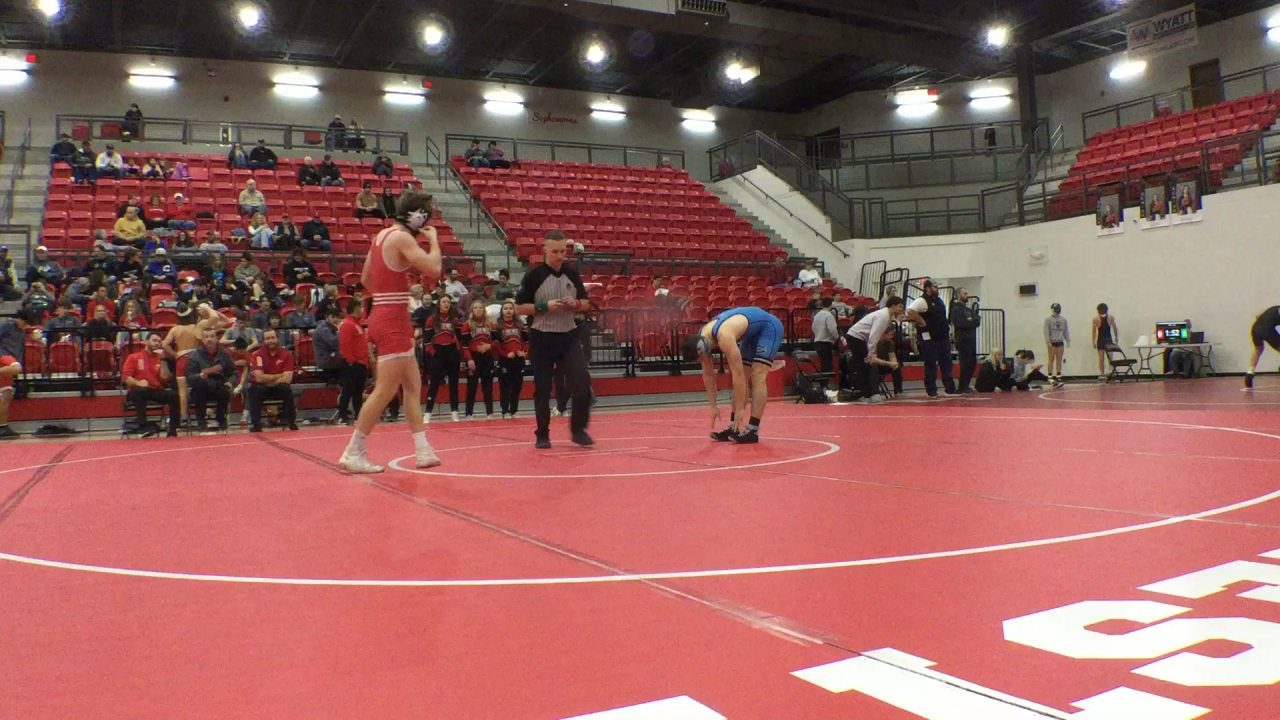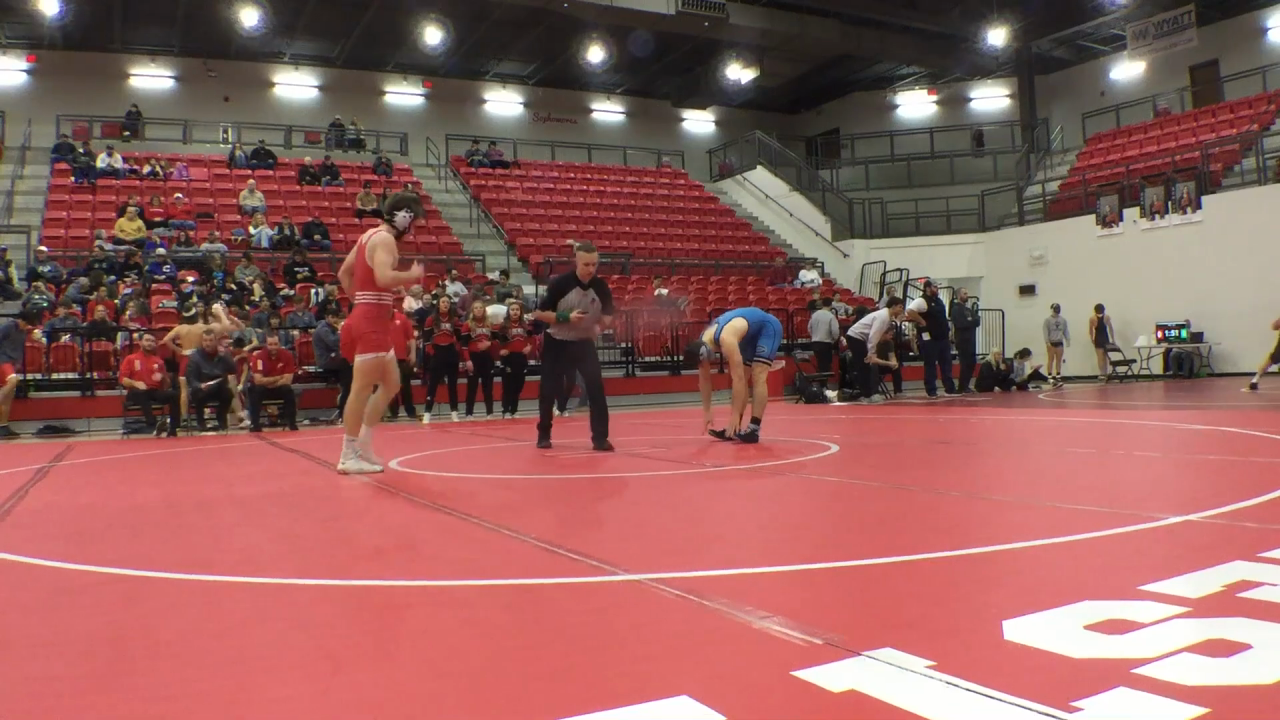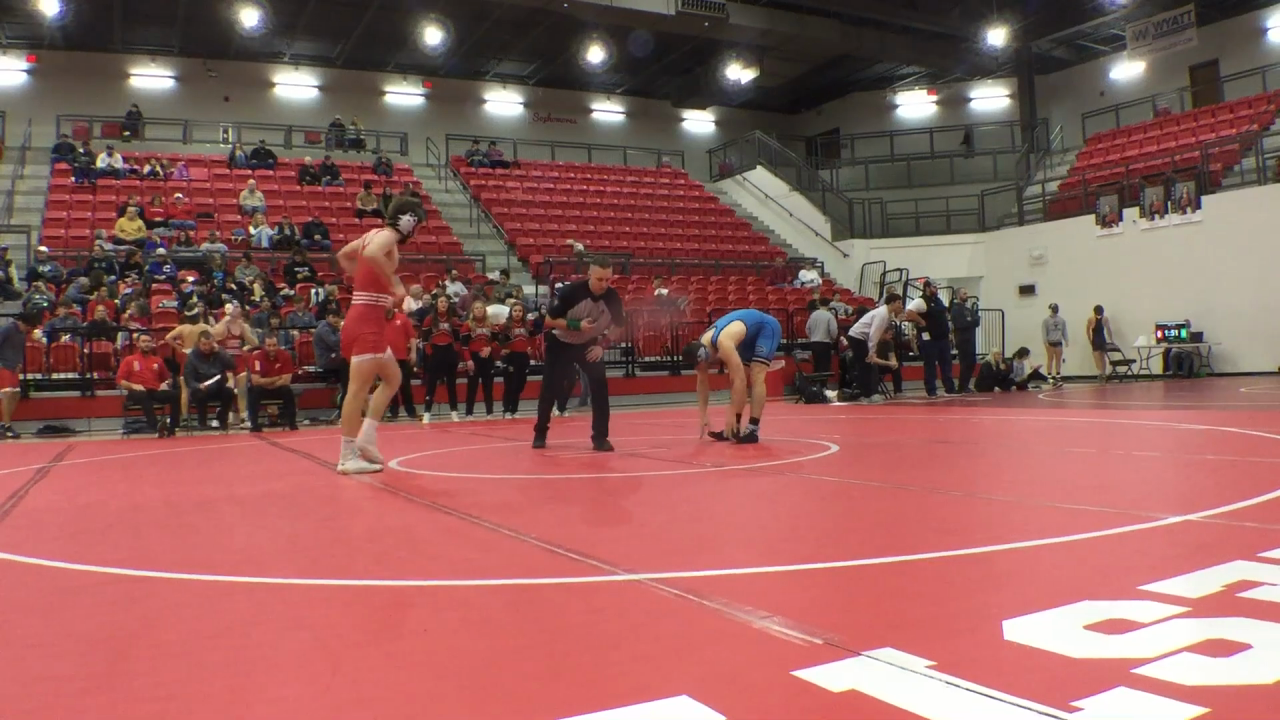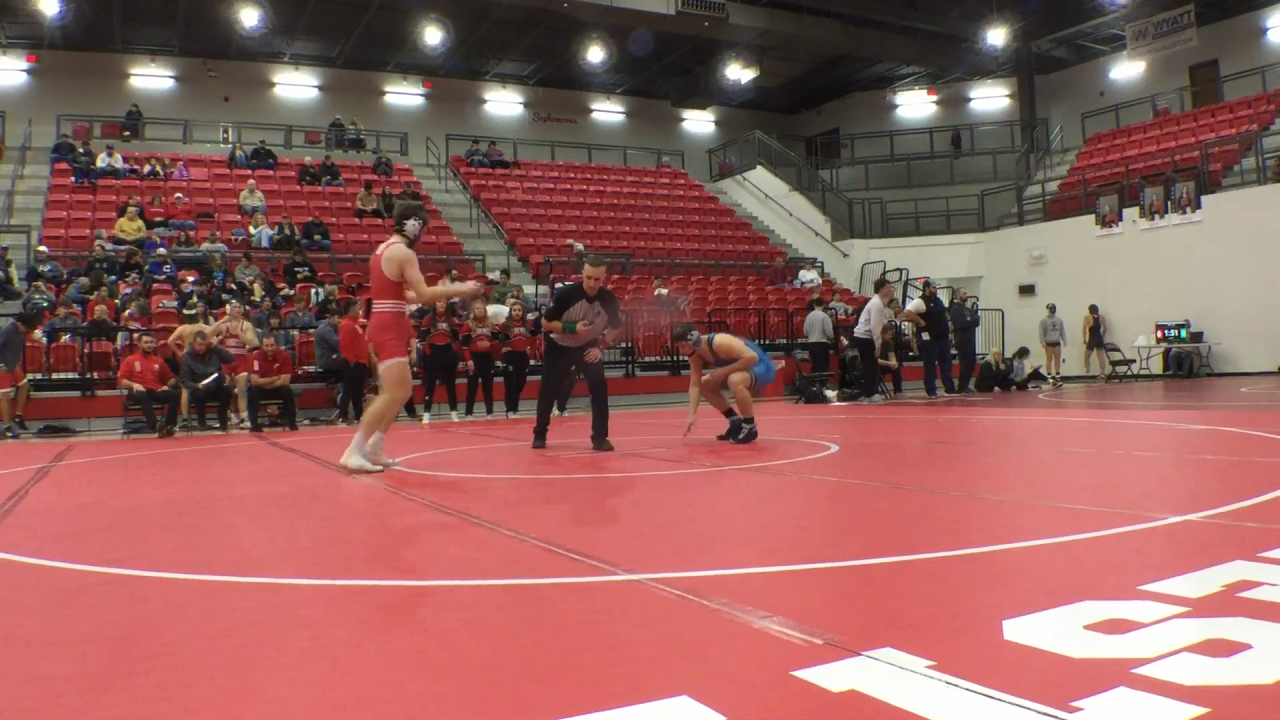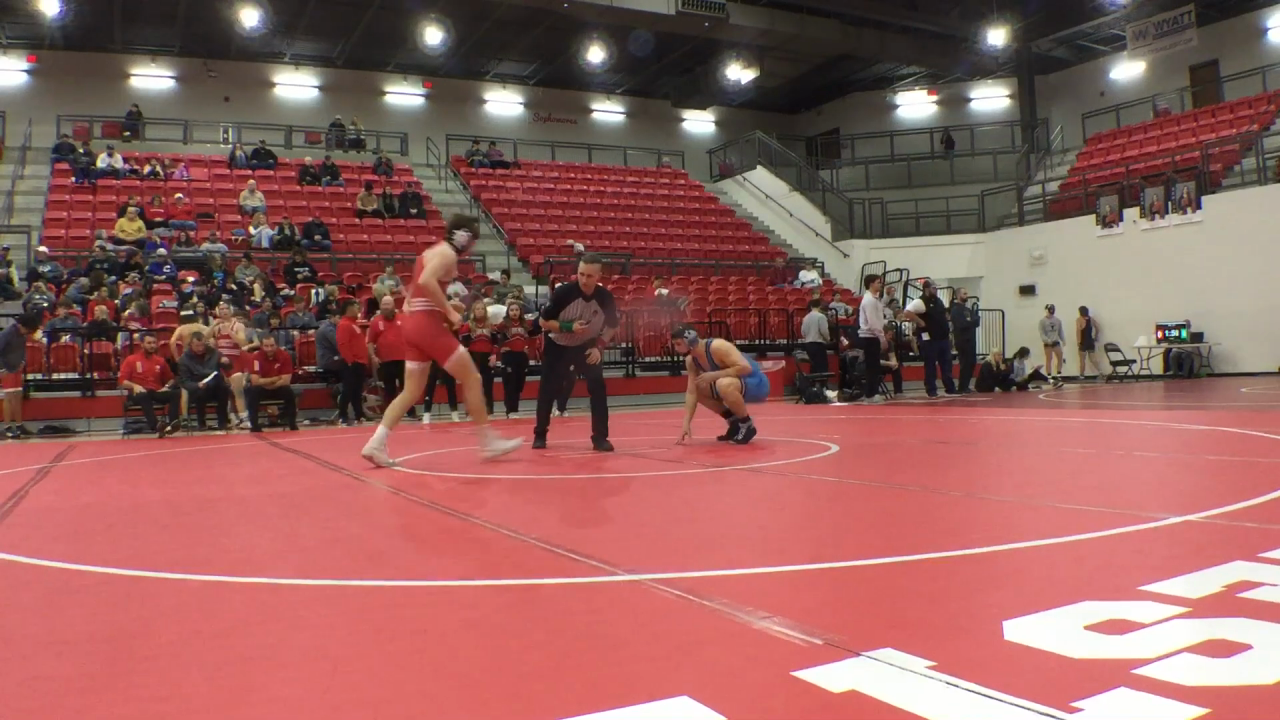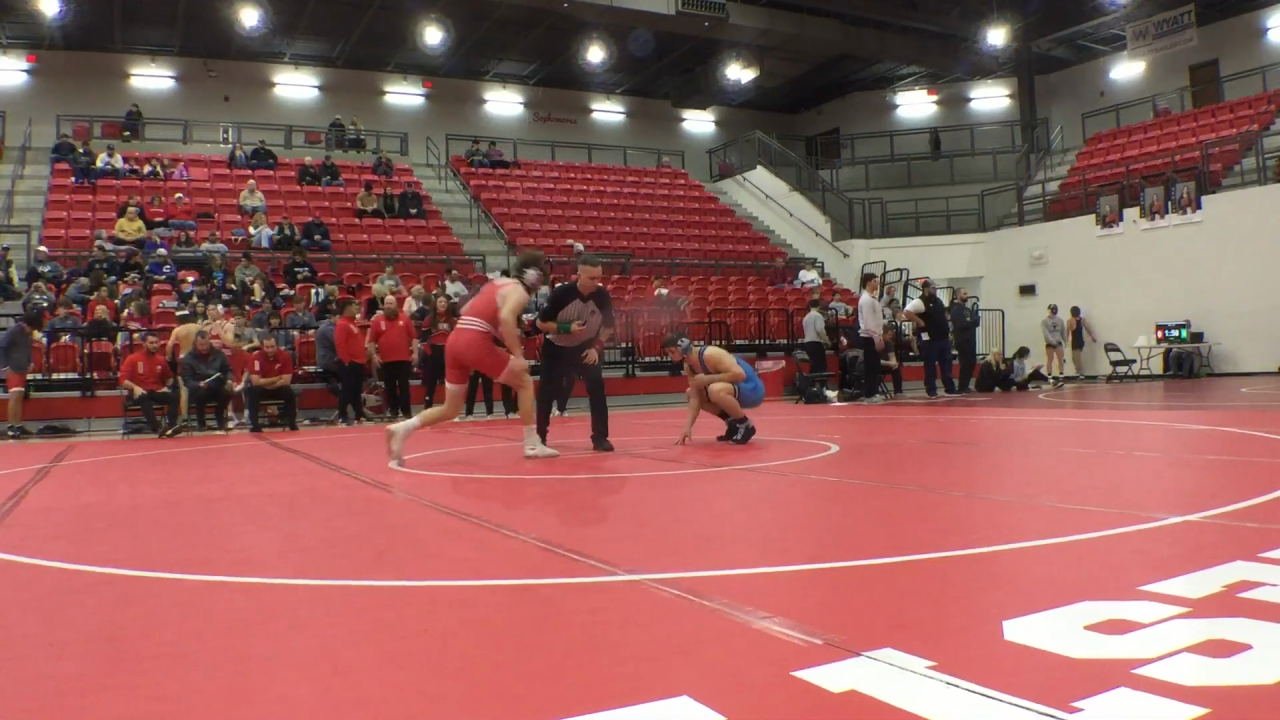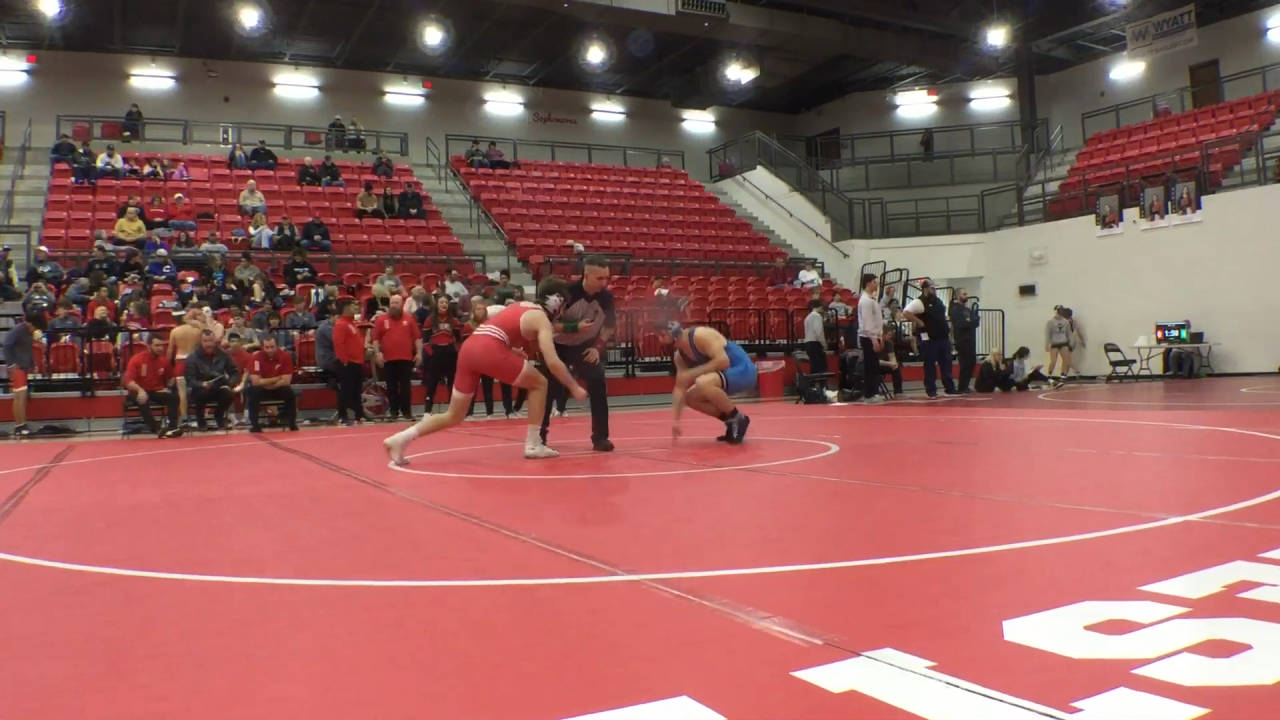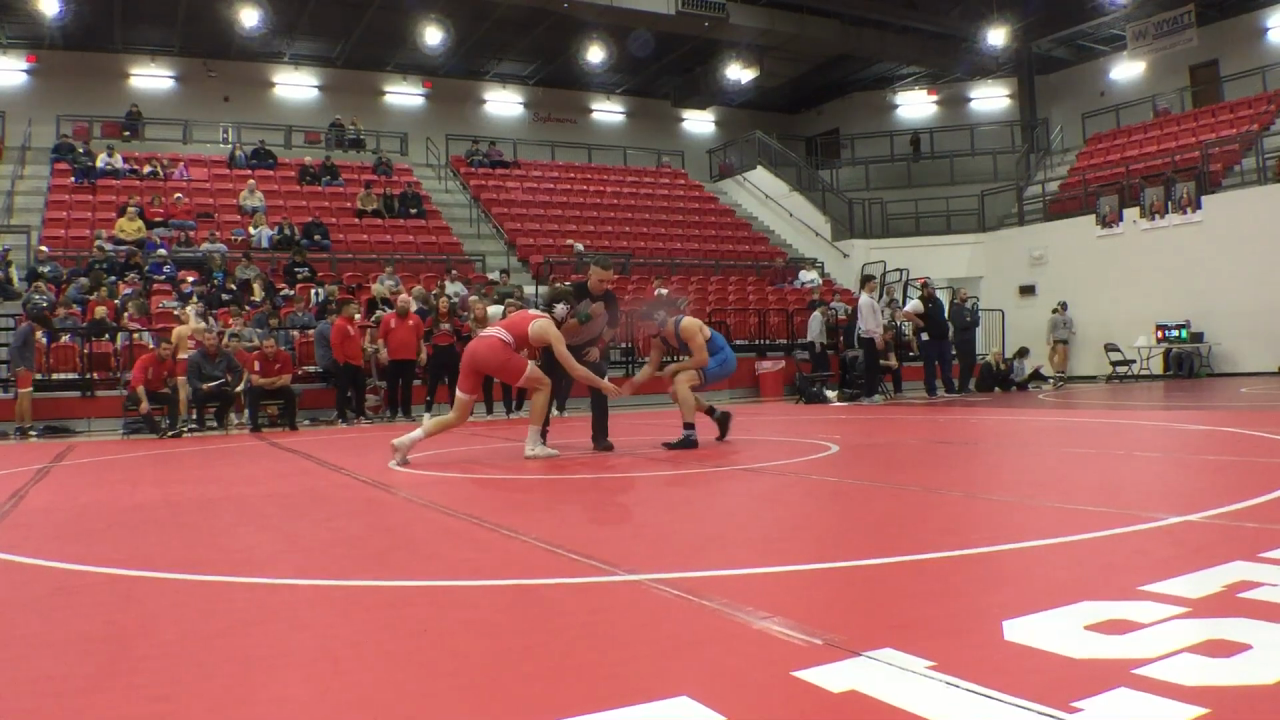
dt=0.3s
person 1, frame 1
left shoulder: (384, 236)
right shoulder: (402, 238)
left elbow: (365, 278)
right elbow: (433, 270)
right wrist: (433, 241)
left hip: (386, 318)
right hip: (391, 321)
left knee: (413, 386)
right knee: (385, 391)
left ankle: (423, 451)
right ankle: (353, 453)
person 1, frame 2
left shoulder: (370, 235)
right shoulder: (385, 239)
left elbow: (344, 273)
right elbow: (383, 279)
right wrist: (413, 274)
left hip: (367, 317)
right hip: (372, 320)
left knee: (390, 384)
right knee: (362, 389)
left ankle: (359, 447)
right ankle: (349, 457)
person 1, frame 3
left shoulder: (374, 235)
right shoulder: (387, 237)
left elbow: (342, 255)
right elbow: (371, 254)
right wrist: (393, 285)
left hip: (364, 319)
right hip: (367, 321)
left knee: (392, 378)
right knee: (358, 390)
left ankle: (365, 439)
right ankle: (348, 457)
person 1, frame 4
left shoulder: (385, 247)
right shoulder: (403, 252)
right elbow: (424, 294)
left wrist: (409, 296)
right wrist: (462, 289)
left hip: (386, 324)
right hip: (389, 327)
left knee: (402, 389)
right knee: (392, 394)
left ankle: (371, 448)
right ankle: (354, 452)
person 1, frame 5
left shoulder: (431, 253)
right shoulder: (447, 254)
right elbow: (425, 281)
left wrist: (442, 306)
right wrist: (449, 311)
left hip: (412, 324)
right hip: (428, 325)
left knee: (412, 393)
right knee: (472, 379)
left ankle: (376, 444)
right ankle: (489, 442)
person 1, frame 6
left shoulder: (496, 284)
right shoulder: (520, 293)
right elbow: (505, 317)
right wrist: (518, 355)
left hip: (455, 341)
right hip: (476, 343)
left knee: (450, 410)
right knee: (525, 383)
left ankle: (403, 428)
right ankle: (532, 445)
person 1, frame 7
left shoulder: (521, 306)
right shoulder: (542, 320)
right elbow: (551, 360)
left wrist: (515, 352)
right wrist: (574, 386)
left hip: (469, 348)
right hip: (489, 350)
left knee: (453, 416)
right knee: (539, 384)
left ankle: (400, 440)
right ankle: (534, 445)
person 1, frame 8
left shoulder: (527, 313)
right shoulder: (551, 330)
right elbow: (575, 370)
right wrist: (603, 384)
left hip: (473, 348)
right hip: (494, 351)
left knee: (457, 417)
right knee: (542, 385)
left ankle: (407, 440)
right ankle: (533, 445)
person 2, frame 1
left shoulder: (572, 274)
right shoulder: (534, 276)
left elbow: (585, 302)
right elbow: (519, 308)
left wrist: (575, 304)
right wrist: (545, 306)
left hip: (569, 335)
right hip: (542, 336)
left knee: (581, 381)
right knee: (543, 387)
left ankle: (578, 428)
right ankle: (542, 434)
person 2, frame 2
left shoulder: (600, 286)
right shoulder: (559, 283)
left elbow: (609, 314)
right elbow: (540, 313)
left wrist: (600, 325)
right wrist: (567, 317)
left hip: (584, 343)
right hip: (557, 343)
left knee: (596, 387)
right knee: (549, 389)
left ankle: (600, 437)
right ankle: (544, 433)
person 2, frame 3
left shoulder: (612, 297)
right shoulder: (571, 291)
left elbow: (619, 325)
right elbow: (549, 320)
left wrist: (602, 345)
right wrist: (577, 325)
left hip: (589, 345)
right hip: (560, 343)
left knee: (599, 385)
right knee: (550, 388)
left ankle: (600, 437)
right ankle: (540, 433)
person 2, frame 4
left shoulder: (608, 298)
right shoulder: (566, 293)
left elbow: (615, 327)
right elbow: (546, 322)
left wrist: (600, 347)
right wrist: (572, 328)
left hip: (588, 347)
right hip: (559, 347)
left knee: (599, 386)
right knee: (549, 390)
left ankle: (600, 437)
right ankle: (539, 434)
person 2, frame 5
left shoulder: (605, 297)
right shoulder: (563, 292)
left elbow: (612, 326)
right elbow: (543, 321)
left wrist: (599, 346)
right wrist: (569, 327)
left hip: (587, 346)
right hip: (557, 347)
left knee: (598, 386)
right knee: (549, 389)
left ankle: (600, 437)
right ankle: (540, 434)
person 2, frame 6
left shoulder: (602, 296)
right shoulder: (561, 293)
left elbow: (608, 326)
right elbow: (541, 323)
left wrist: (596, 347)
right wrist: (567, 329)
left hip: (585, 347)
right hip: (556, 347)
left knee: (597, 387)
right knee: (547, 390)
left ankle: (600, 438)
right ankle: (539, 435)
person 2, frame 7
left shoulder: (606, 297)
right shoulder: (566, 293)
left elbow: (610, 325)
left wrist: (598, 346)
right wrist: (574, 327)
left hip: (586, 346)
right hip: (558, 346)
left knee: (598, 385)
right knee: (548, 389)
left ankle: (600, 437)
right ankle: (539, 434)
person 2, frame 8
left shoulder: (610, 298)
right shoulder: (572, 292)
left elbow: (613, 326)
right elbow: (558, 325)
left wrist: (599, 346)
right wrist: (586, 316)
left hip: (588, 347)
right knee: (549, 389)
left ankle: (600, 437)
right ankle: (540, 435)
